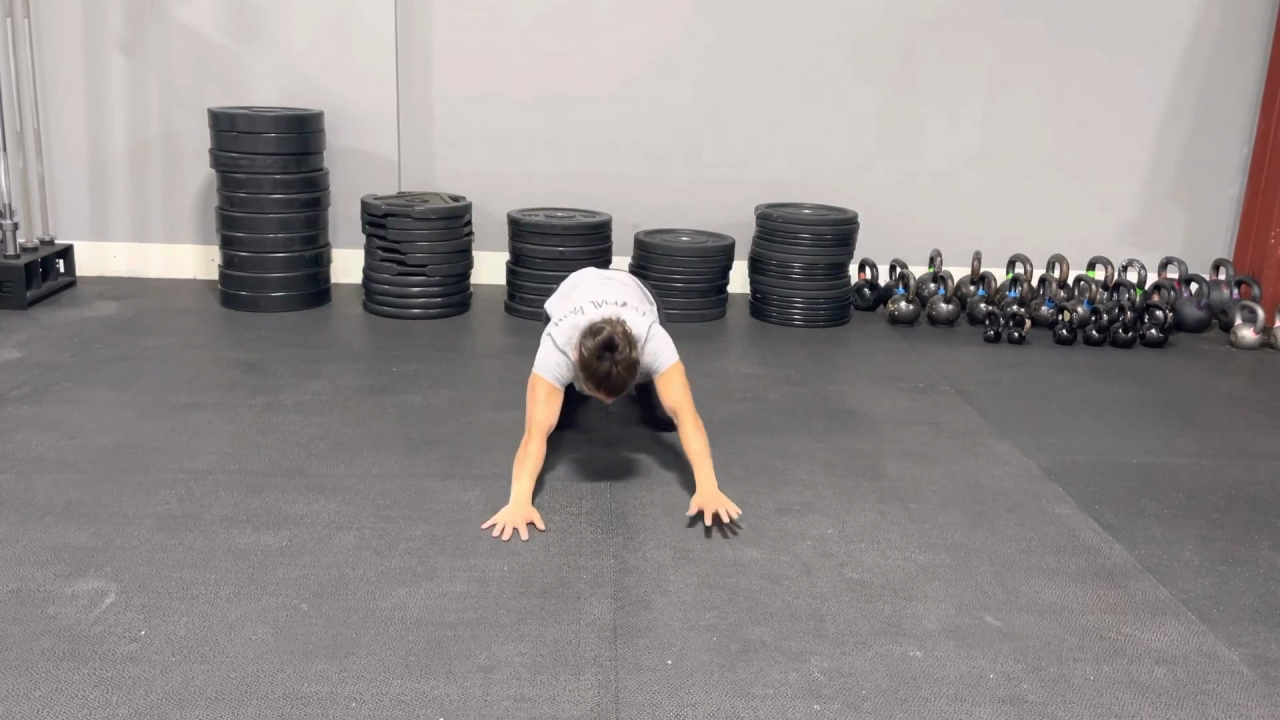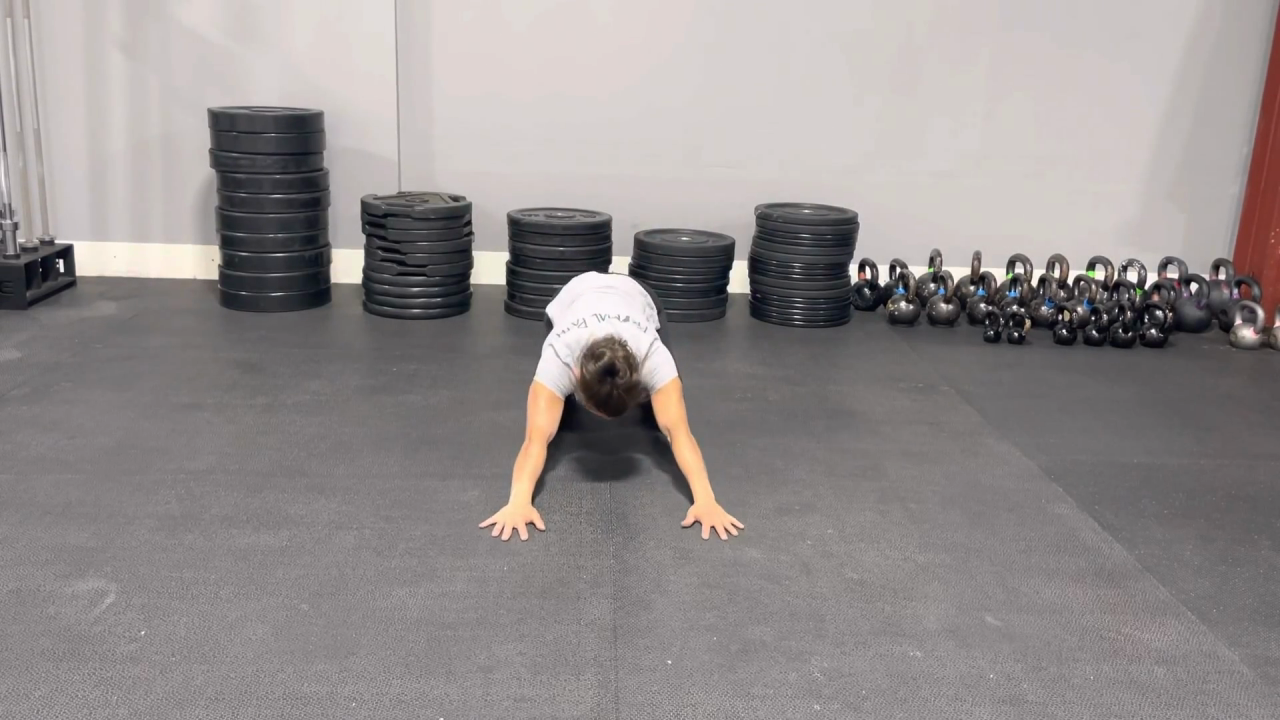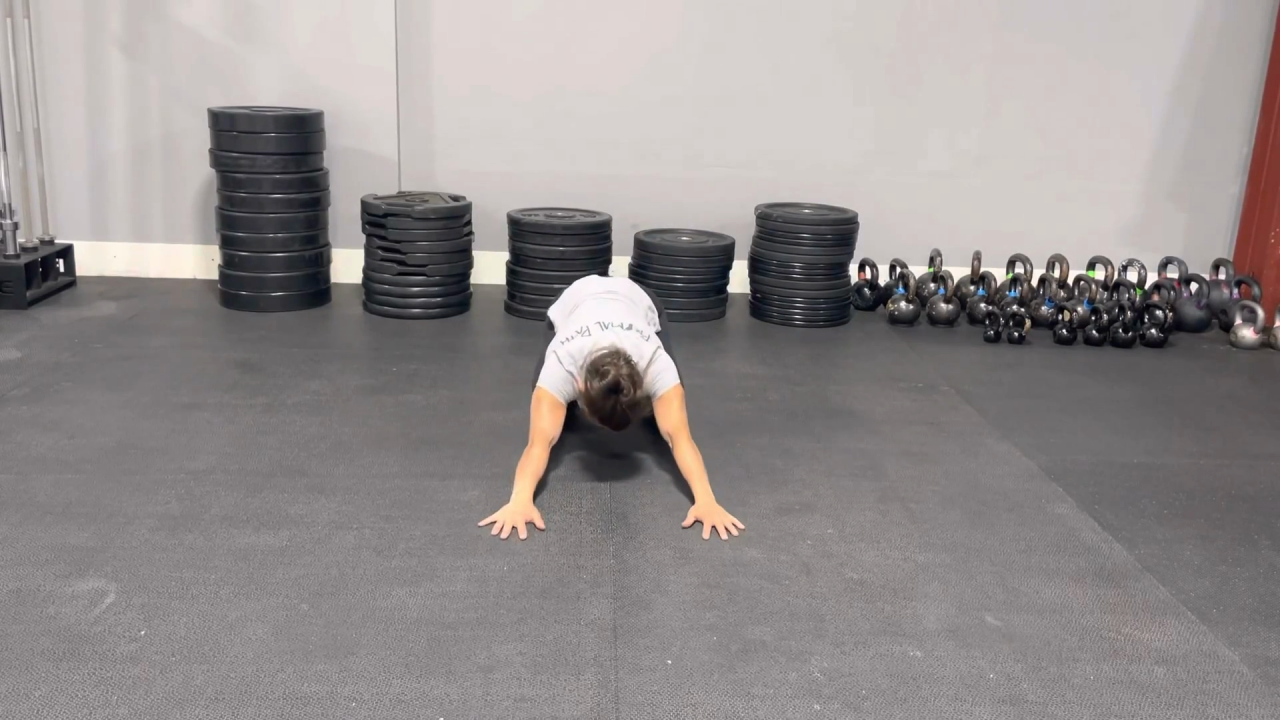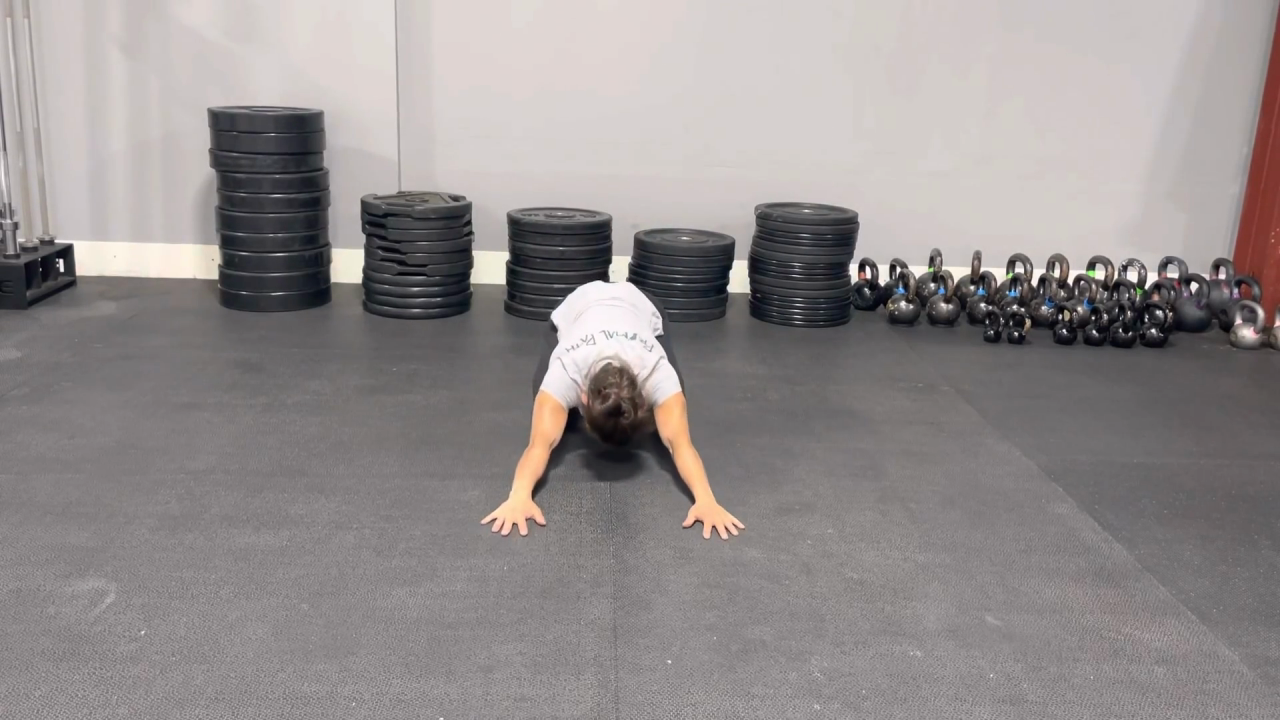
dt=0.2s
person 1, frame 1
left shoulder: (651, 339)
right shoulder: (558, 346)
left elbow: (685, 416)
right elbow: (536, 433)
left wrist: (708, 489)
right wrist: (519, 502)
left knee: (662, 417)
right knee: (556, 413)
left ankle: (642, 379)
right ankle: (569, 382)
person 1, frame 2
left shoulder: (652, 354)
right shoulder: (560, 356)
left elbow: (678, 431)
right elbow: (536, 439)
left wrist: (705, 499)
right wrist: (519, 502)
left knee: (663, 413)
right knee: (551, 414)
person 1, frame 3
left shoulder: (655, 362)
right shoulder: (563, 364)
left elbow: (679, 437)
right elbow: (540, 442)
left wrist: (706, 500)
right wrist: (519, 500)
left hip: (638, 301)
right hip: (573, 303)
left knee: (666, 410)
right knee: (549, 410)
person 1, frame 4
left shoulder: (656, 372)
right shoulder: (568, 371)
left elbow: (679, 443)
right elbow: (540, 443)
left wrist: (706, 500)
right wrist: (519, 497)
left hip: (640, 307)
right hip: (576, 308)
left knee: (671, 407)
right knee: (550, 408)
